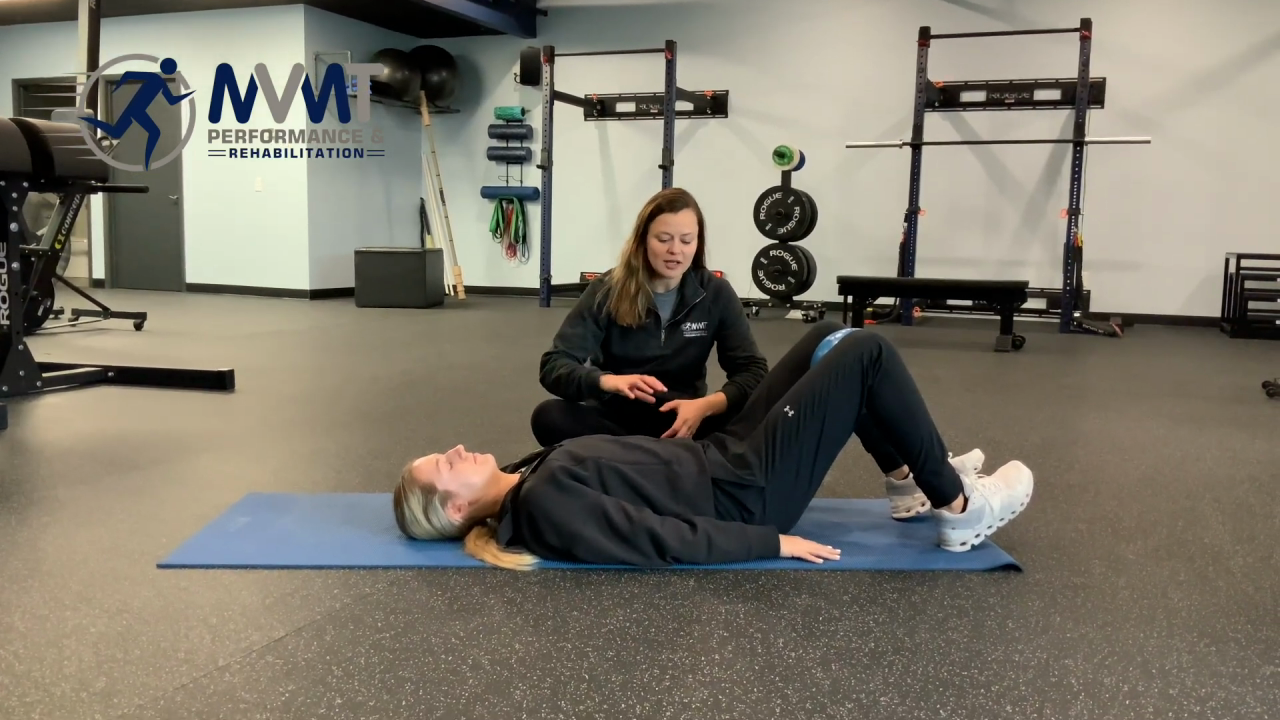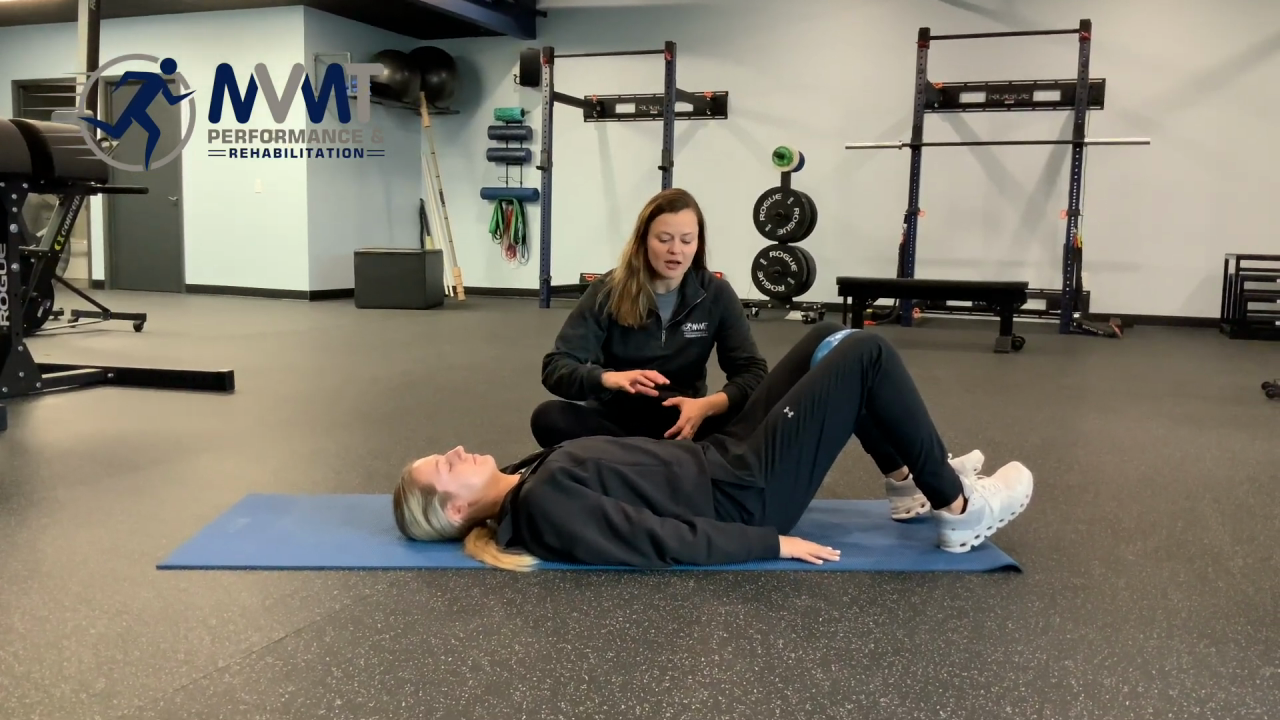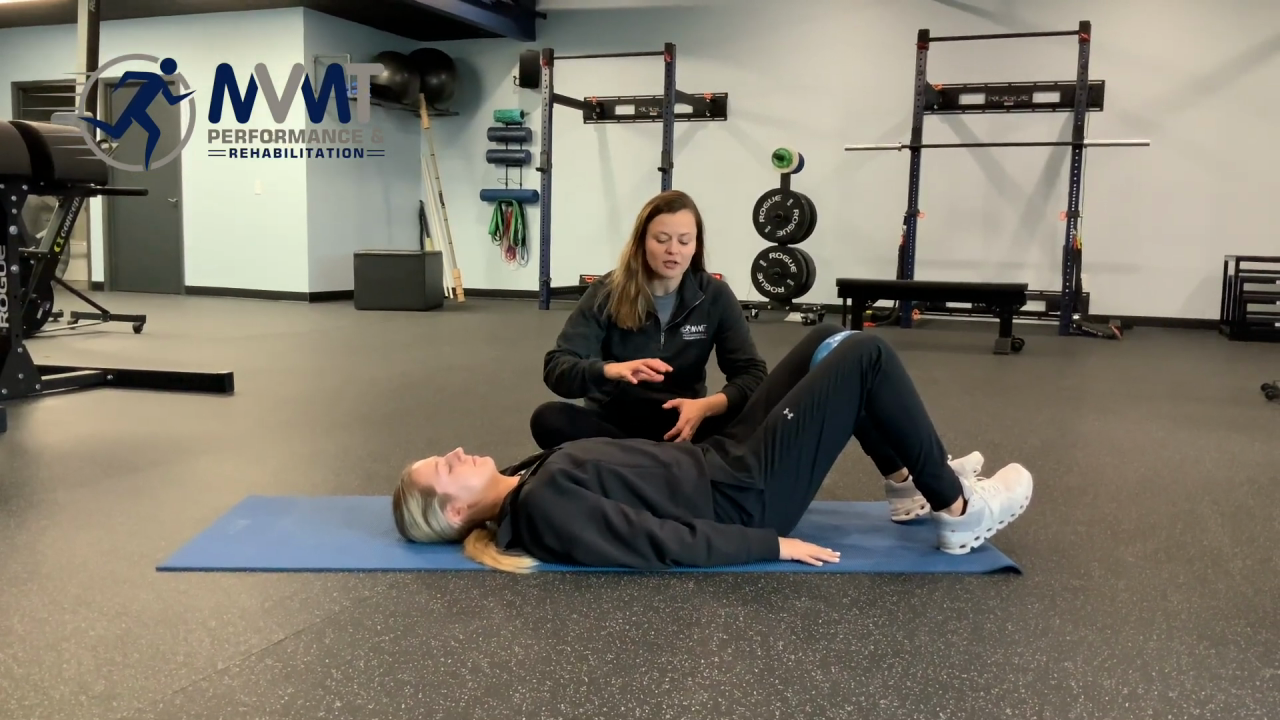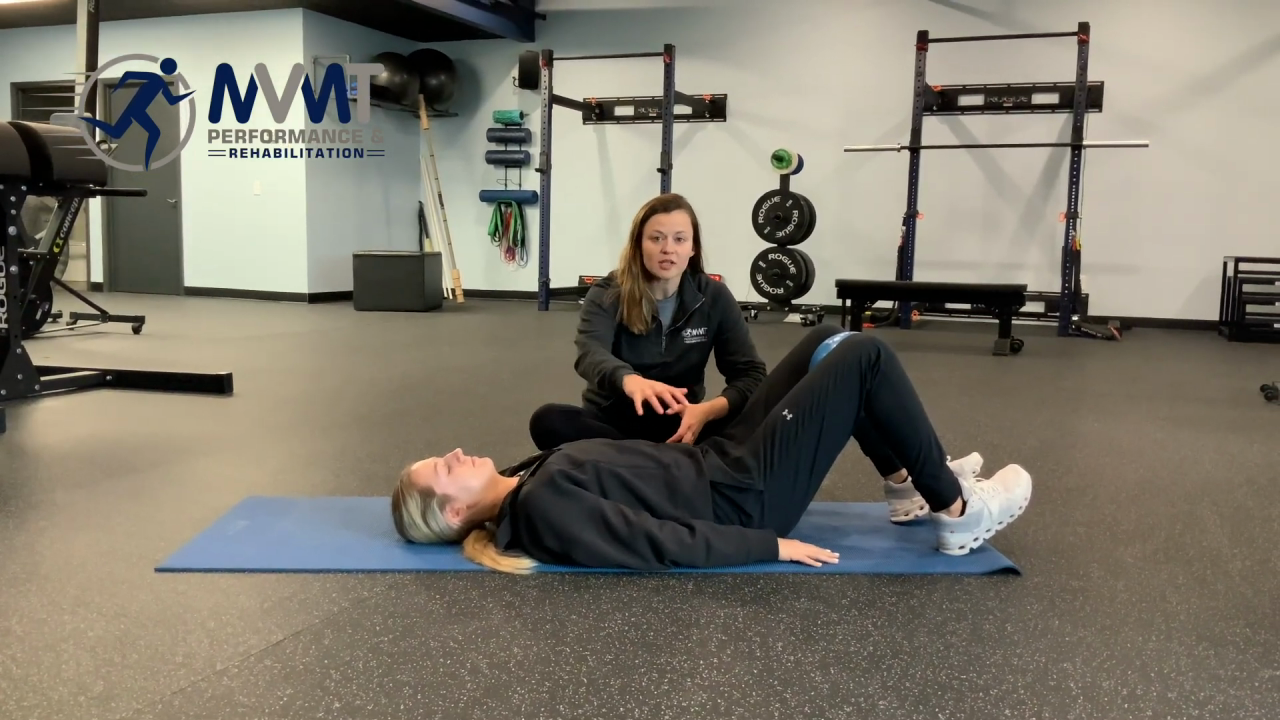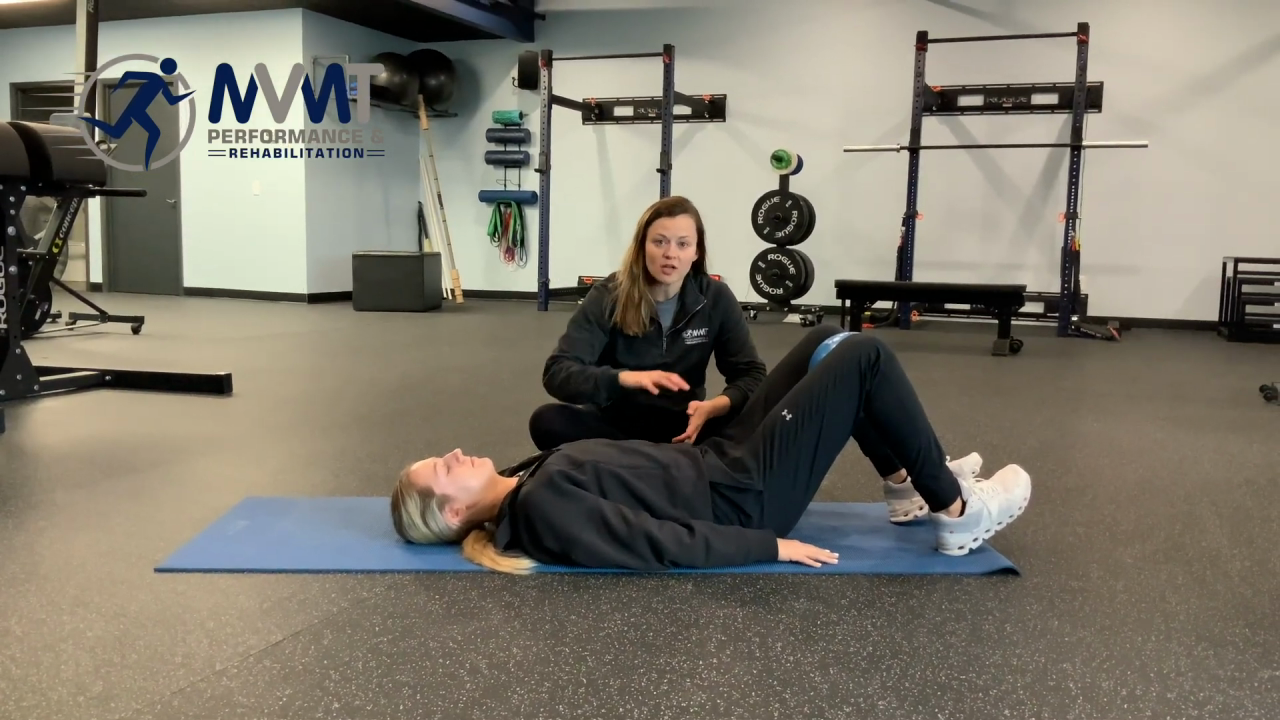
dt=0.3s
person 1, frame 1
left shoulder: (528, 477)
right shoulder: (543, 505)
right elbow: (667, 540)
right wrist: (774, 543)
left hip: (719, 458)
right hip: (746, 494)
left knee: (832, 336)
right knee: (867, 353)
left ankle: (915, 479)
right ankle: (958, 509)
person 1, frame 2
left shoulder: (528, 476)
right shoulder: (543, 506)
right elbow: (667, 541)
right wrist: (774, 542)
left hip: (721, 461)
right hip: (747, 494)
left knee: (832, 336)
right knee: (867, 354)
left ankle: (914, 481)
right ankle: (958, 510)
person 1, frame 3
left shoulder: (528, 478)
right shoulder: (543, 507)
right elbow: (667, 543)
right wrist: (774, 545)
left hip: (719, 461)
right hip: (746, 497)
left knee: (832, 338)
right knee: (866, 356)
left ankle: (916, 482)
right ankle: (957, 511)
person 1, frame 4
left shoulder: (527, 479)
right shoulder: (542, 508)
right elbow: (666, 542)
right wrist: (773, 545)
left hip: (720, 464)
right hip: (746, 495)
left knee: (832, 341)
right knee: (866, 356)
left ankle: (914, 483)
right ankle: (958, 512)
person 1, frame 5
left shoulder: (528, 480)
right shoulder: (541, 509)
right elbow: (665, 544)
right wrist: (773, 546)
left hip: (720, 463)
right hip: (745, 498)
left knee: (831, 340)
right knee: (865, 357)
left ankle: (915, 482)
right ankle: (956, 513)
person 2, frame 1
left shoulder: (715, 293)
right shoulder: (607, 291)
left elbow: (753, 371)
right elbow: (553, 366)
left wrist: (705, 406)
right wrist: (607, 381)
left hip: (682, 420)
right hip: (614, 419)
right knee: (548, 416)
person 2, frame 2
left shoulder: (716, 294)
right shoulder: (608, 292)
left elbow: (753, 372)
right elbow: (555, 367)
left wrist: (707, 405)
right wrist: (609, 377)
left hip: (682, 422)
right hip: (614, 419)
right knee: (547, 417)
person 2, frame 3
left shoulder: (715, 295)
right shoulder: (607, 293)
left elbow: (753, 373)
right elbow: (556, 367)
left wrist: (706, 406)
right wrist: (611, 370)
left hip: (681, 423)
right hip: (613, 421)
right knee: (547, 419)
person 2, frame 4
left shoulder: (713, 297)
right shoulder: (608, 295)
left elbow: (752, 374)
right elbow: (591, 354)
left wrist: (707, 411)
right wrist: (630, 381)
left hip: (680, 426)
right hip: (612, 423)
right knee: (547, 421)
person 2, frame 5
left shoulder: (716, 298)
right shoulder: (607, 297)
left elbow: (752, 374)
right elbow: (557, 373)
left wrist: (711, 407)
right wrist: (626, 378)
left hip: (680, 426)
right hip: (613, 423)
right knee: (546, 421)
